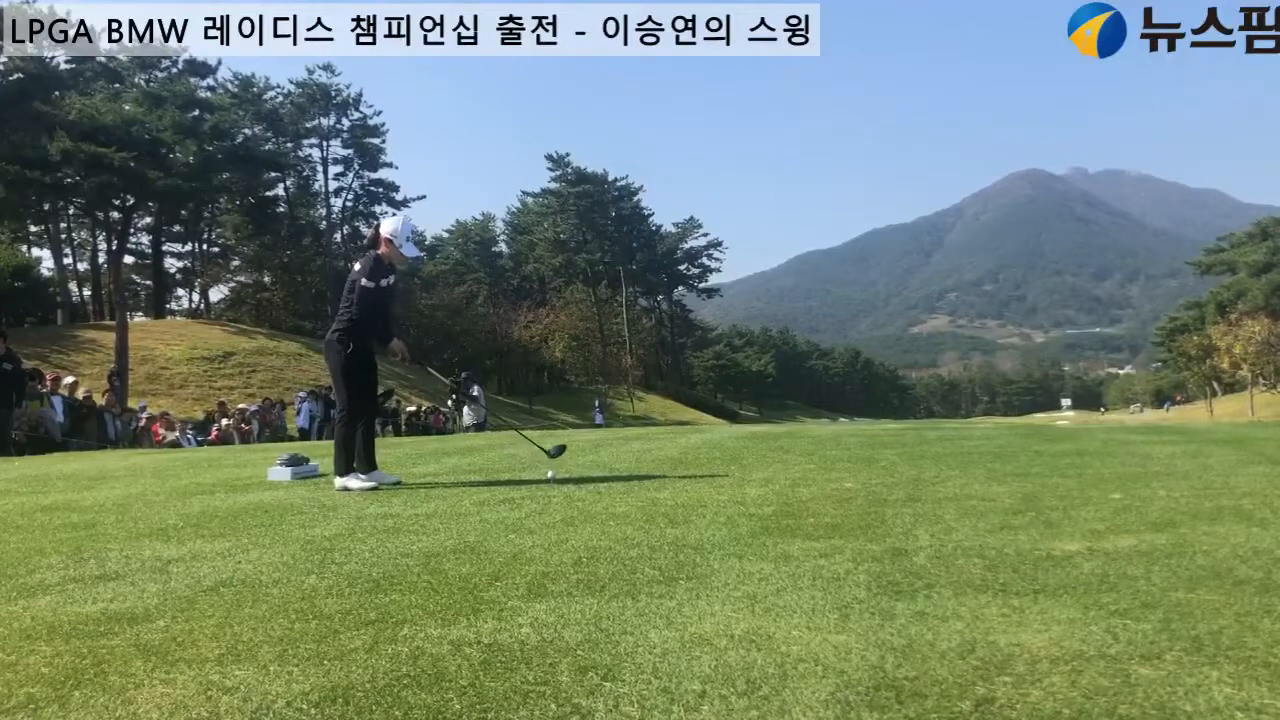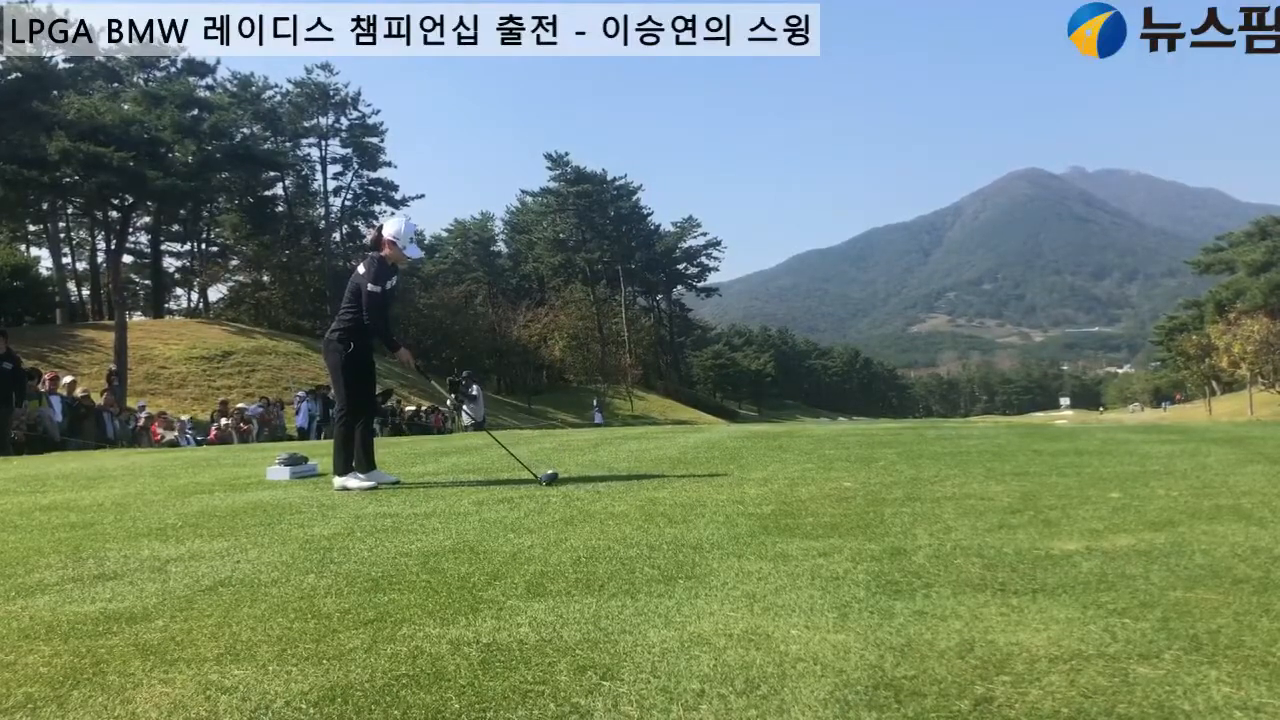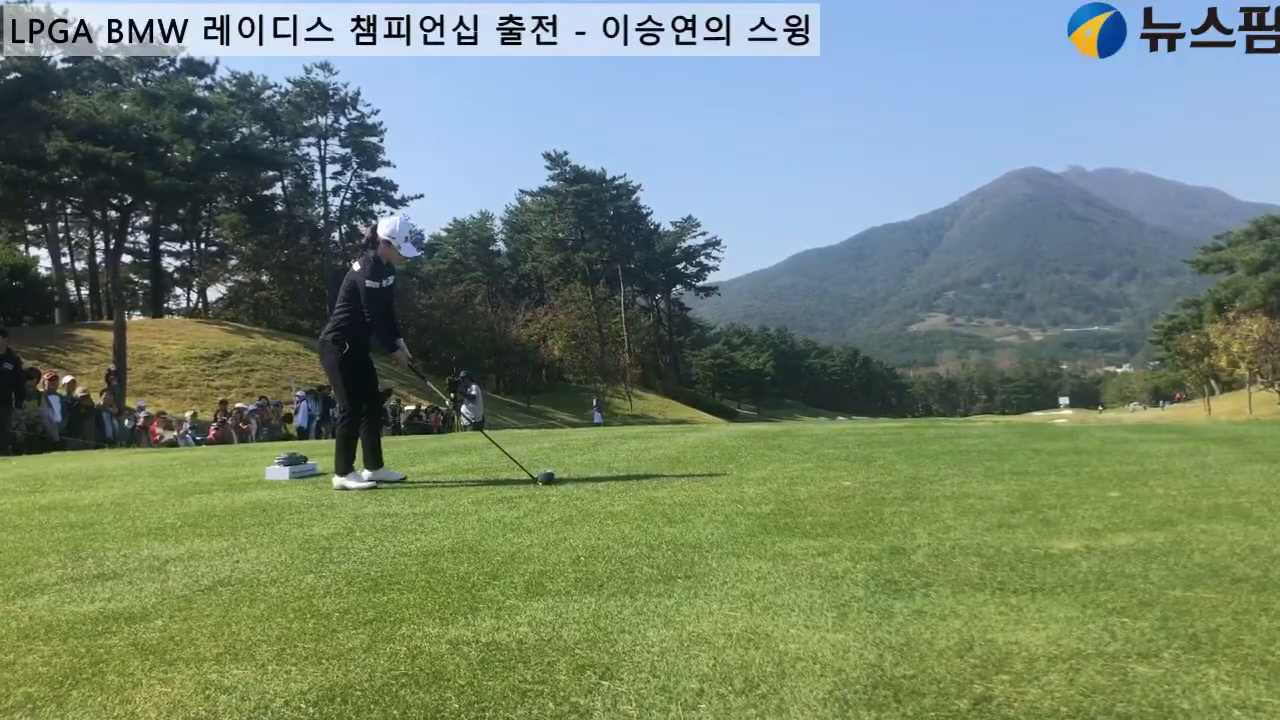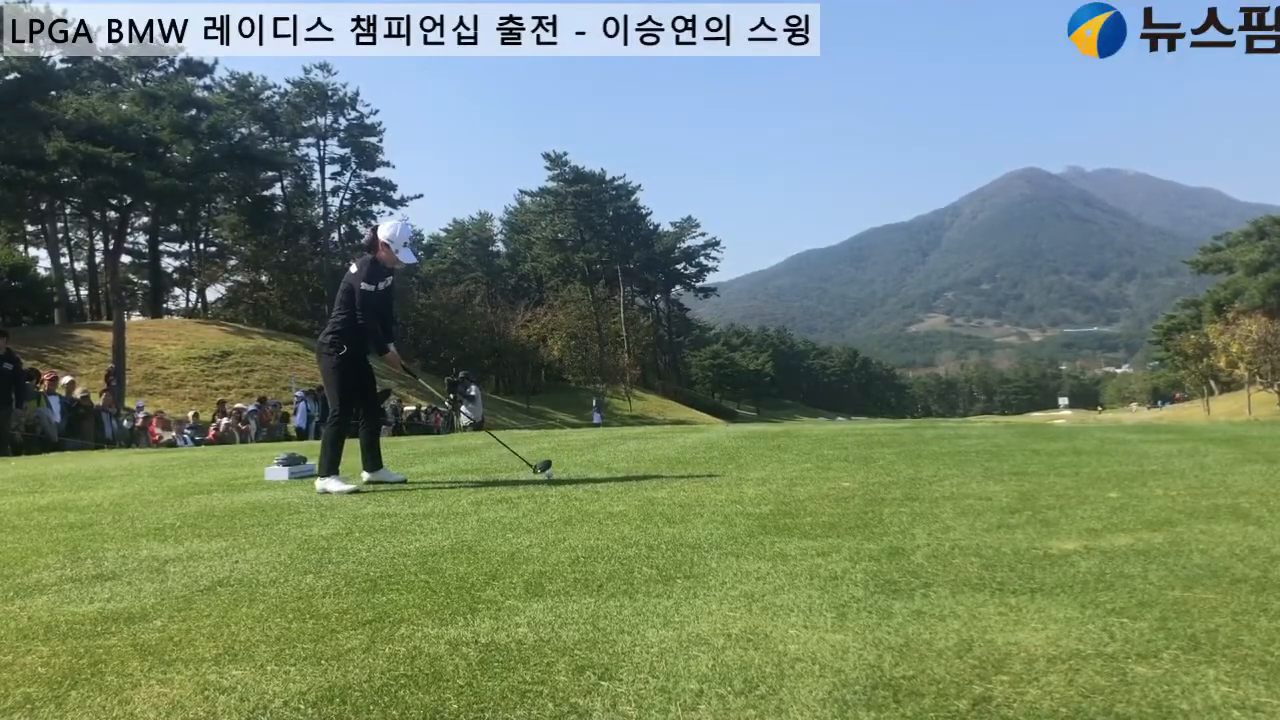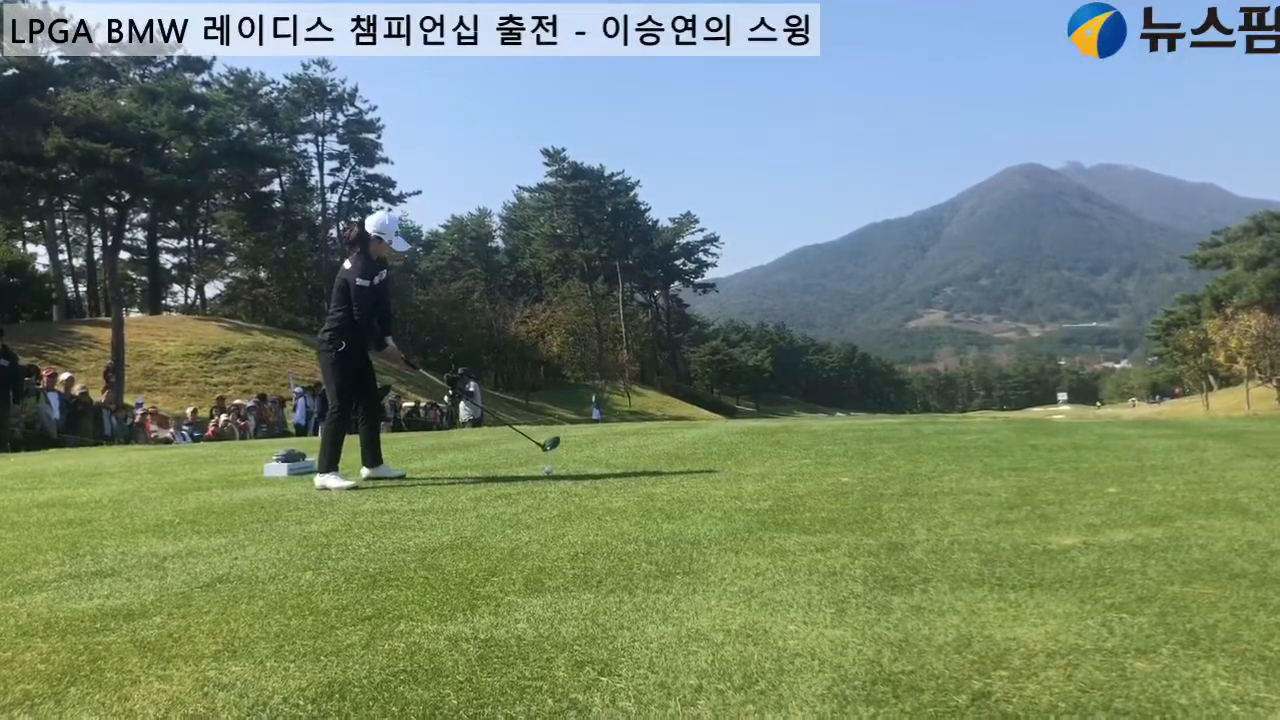
dt=1s
person 1, frame 1
left shoulder: (387, 269)
right shoulder: (369, 266)
right elbow: (360, 313)
left wrist: (392, 340)
right wrist: (388, 340)
left hip: (362, 346)
right hip: (344, 345)
left knee: (368, 408)
right knee: (349, 407)
left ankle: (367, 469)
right ankle: (343, 475)
person 1, frame 2
left shoulder: (389, 268)
right shoulder: (374, 270)
right elbow: (371, 318)
left wrist: (393, 342)
right wrist: (396, 348)
left hip: (360, 345)
right hip: (343, 345)
left knee: (367, 407)
right knee: (349, 407)
left ankle: (365, 468)
right ankle: (342, 474)
person 1, frame 3
left shoulder: (386, 269)
right shoulder: (368, 268)
left elbow: (387, 311)
right elbow: (373, 316)
left wrist: (400, 342)
right wrist: (393, 349)
left hip: (356, 346)
right hip: (338, 345)
left knee: (372, 405)
right knee: (351, 408)
left ankle: (373, 467)
right ankle: (343, 474)
person 1, frame 4
left shoulder: (385, 270)
right shoulder: (365, 270)
left elbow: (385, 312)
right elbow: (365, 319)
left wrist: (390, 346)
right wrist: (384, 351)
left hip: (356, 349)
right hip: (337, 348)
left knee: (371, 408)
right knee: (342, 410)
left ankle: (373, 469)
right ankle: (326, 477)
person 1, frame 5
left shoulder: (379, 264)
right shoulder: (359, 267)
left elbow: (381, 306)
right elbow: (362, 315)
left wrist: (388, 340)
right wrist: (382, 346)
left hip: (355, 345)
right hip: (336, 344)
left knee: (370, 403)
right knee: (342, 406)
left ankle: (372, 464)
right ankle: (326, 473)
